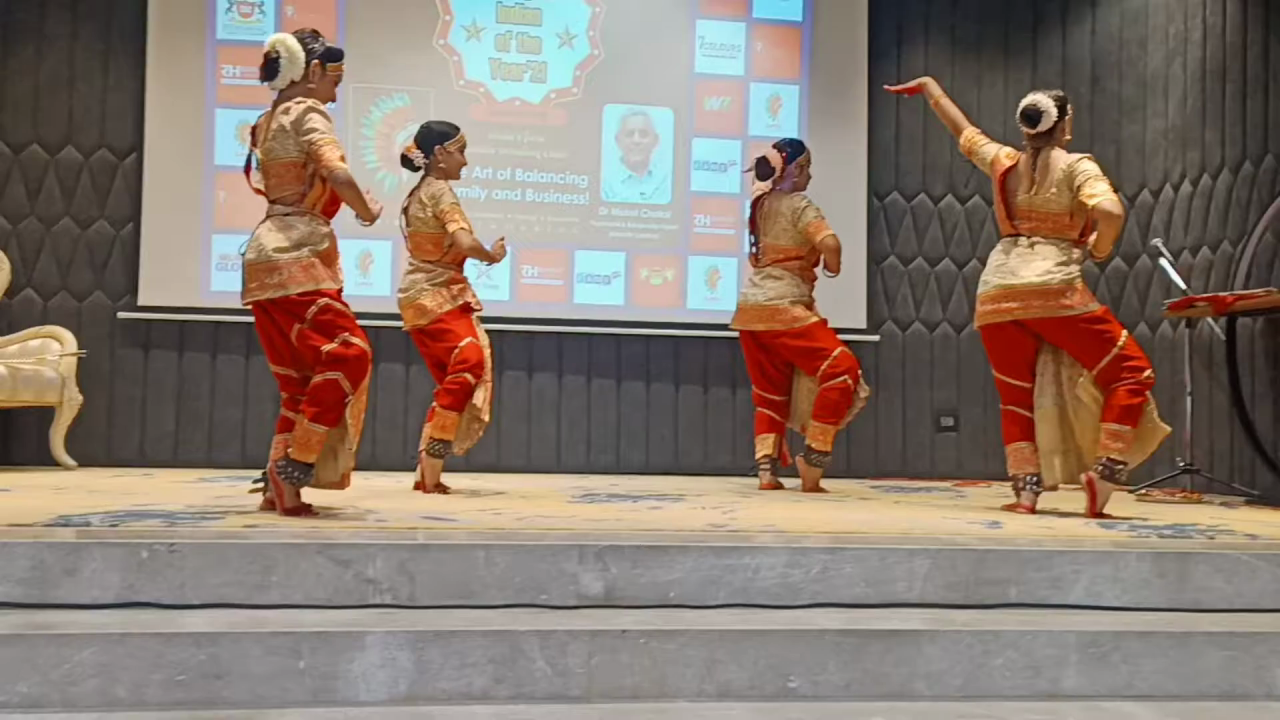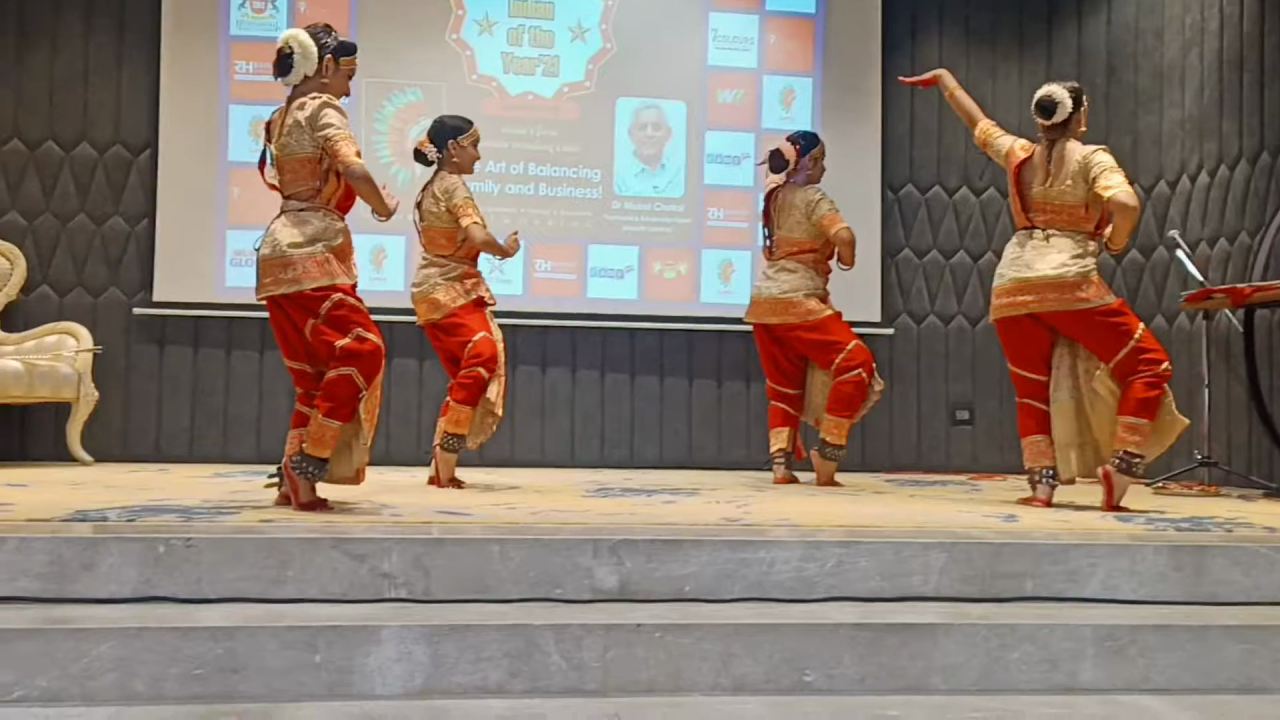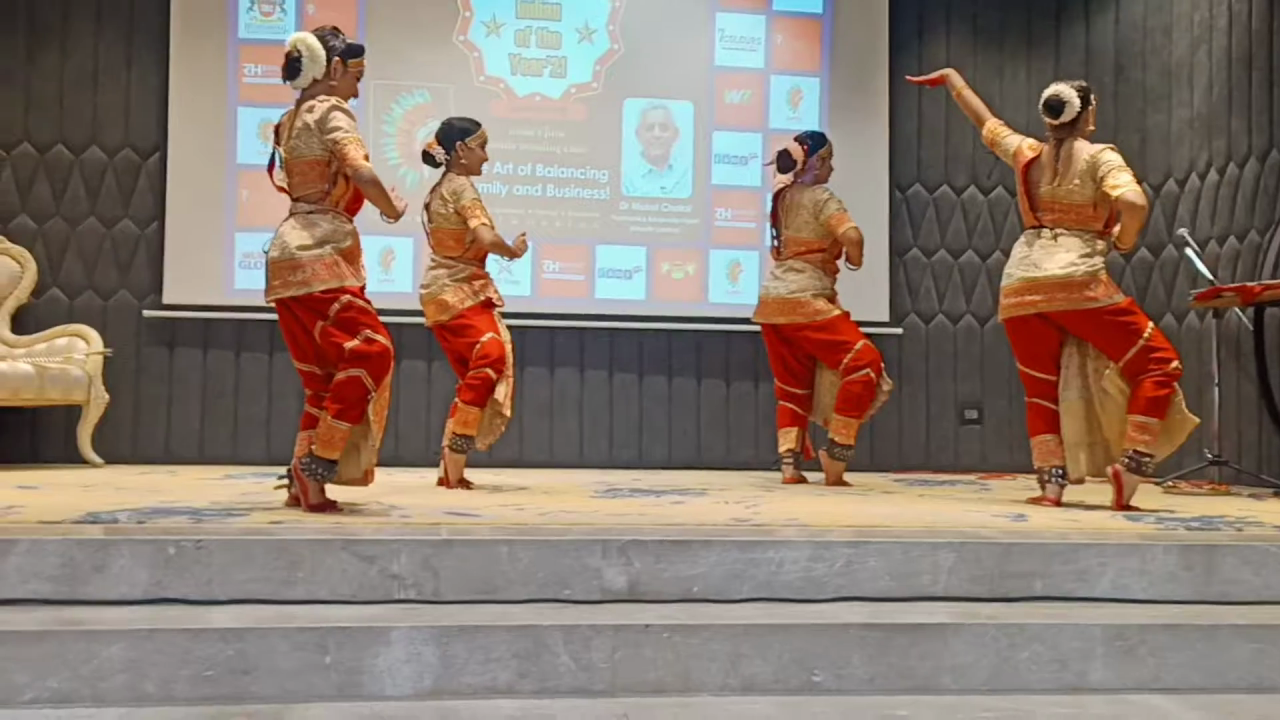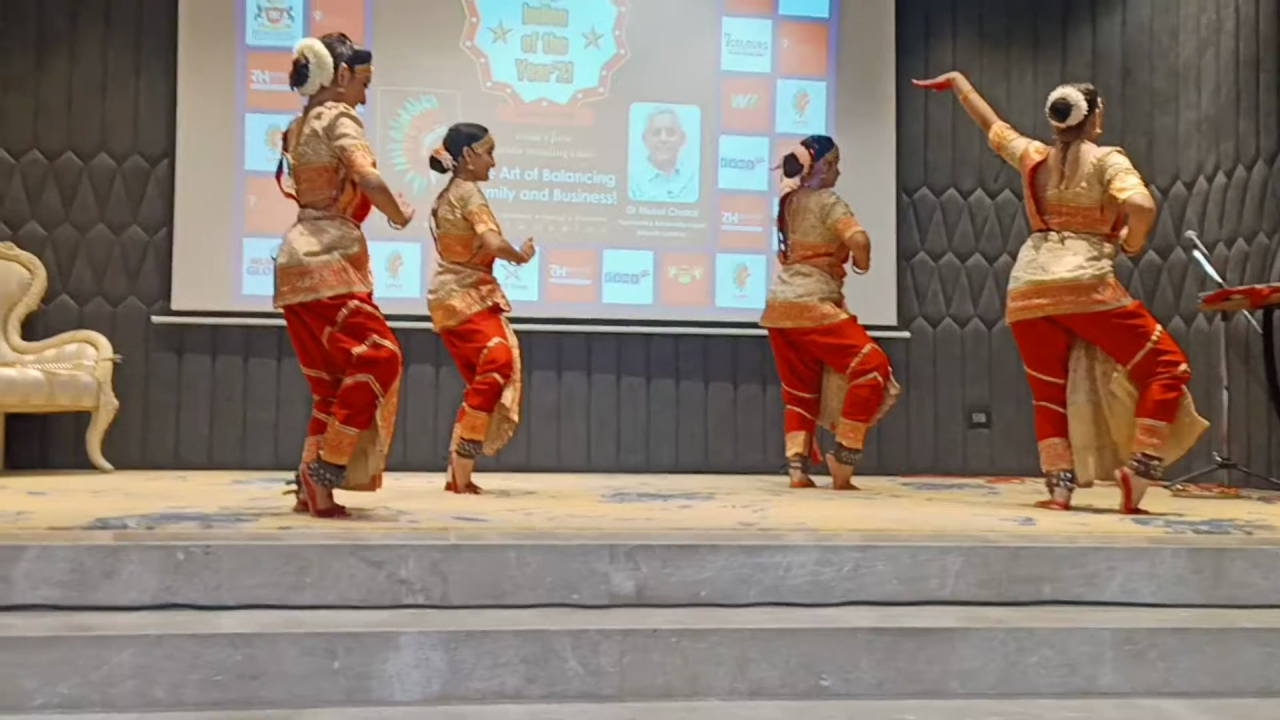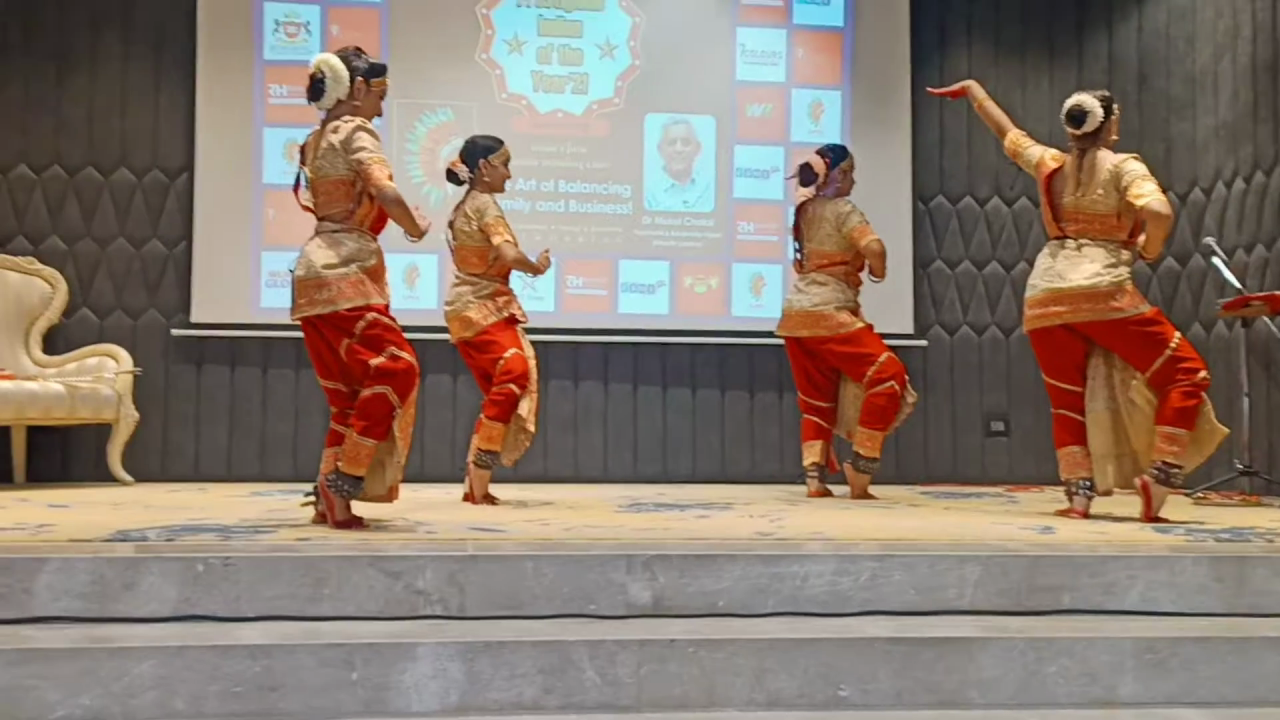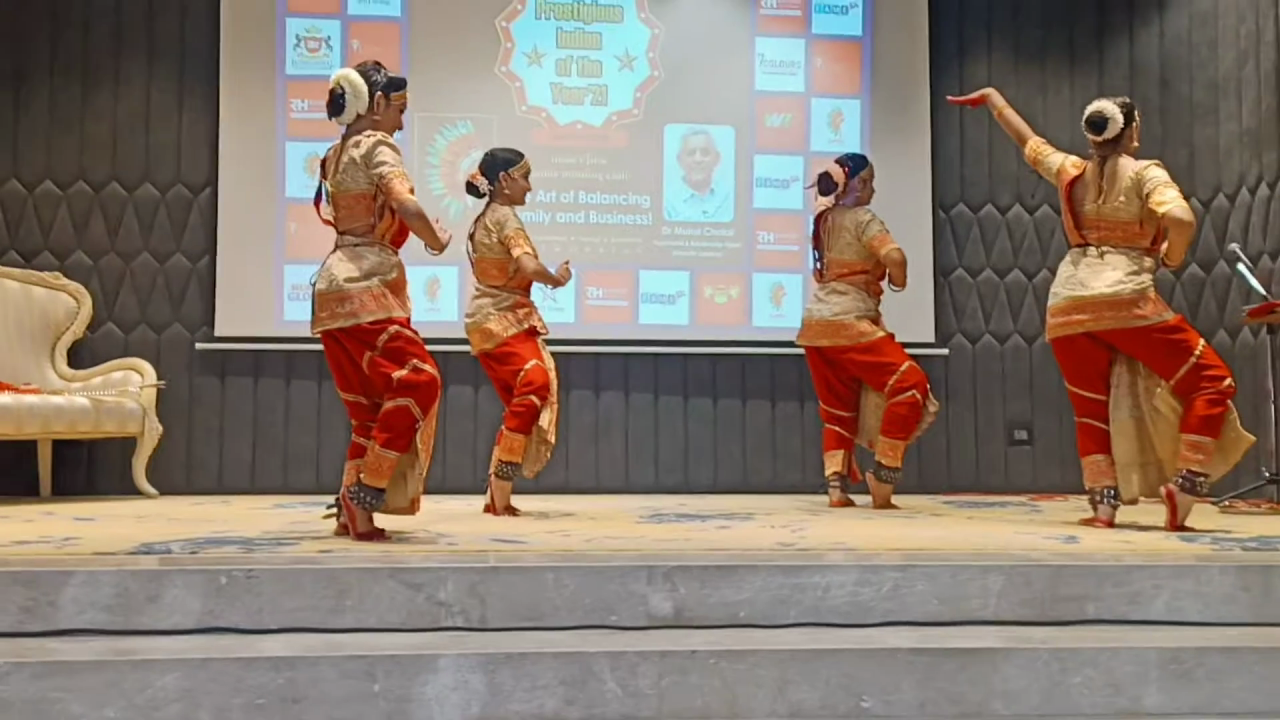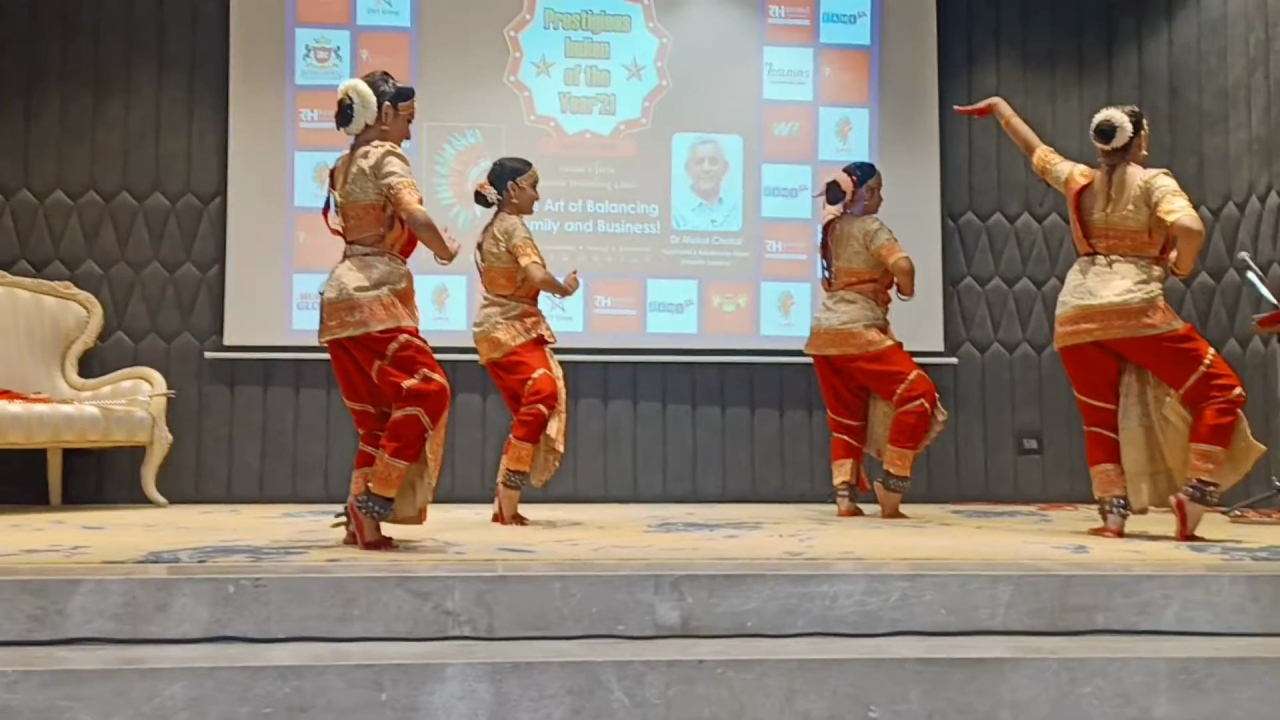
dt=0.1s
person 1, frame 1
left shoulder: (269, 121)
right shoulder: (308, 113)
right elbow: (336, 173)
right wrist: (368, 211)
left hip: (268, 255)
right hip: (296, 258)
left knee: (302, 375)
right knee: (347, 356)
left ankle: (279, 482)
right ankle: (291, 470)
person 1, frame 2
left shoulder: (282, 117)
right shoulder: (322, 108)
right elbow: (352, 168)
right wrist: (384, 206)
left hip: (283, 252)
right hip: (311, 253)
left knee: (317, 372)
right knee: (360, 352)
left ankle: (294, 477)
right ankle: (305, 465)
person 1, frame 3
left shoulder: (292, 118)
right shoulder: (331, 111)
right elbow: (360, 171)
right wrist: (392, 208)
left hip: (291, 255)
right hip: (319, 256)
left knee: (326, 374)
right knee: (370, 354)
left ankle: (303, 480)
right ankle: (315, 466)
person 1, frame 4
left shoulder: (300, 125)
right shoulder: (339, 118)
right elbow: (368, 178)
right wrist: (399, 214)
left hip: (300, 260)
right hip: (327, 261)
left knee: (334, 379)
right knee: (377, 359)
left ankle: (312, 485)
right ankle: (324, 471)
person 1, frame 5
left shoulder: (318, 138)
right shoulder: (356, 131)
right elbow: (384, 191)
right wrist: (417, 227)
left hip: (316, 272)
right hip: (344, 274)
left knee: (350, 391)
right knee: (395, 370)
left ankle: (329, 495)
right ankle: (341, 483)
person 1, frame 6
left shoulder: (337, 153)
right shoulder: (377, 145)
right elbow: (406, 206)
right wrist: (437, 240)
left hip: (337, 286)
right hip: (365, 287)
left knee: (372, 404)
right knee: (417, 383)
left ankle: (352, 508)
right ankle: (364, 495)
person 1, frame 7
left shoulder: (345, 164)
right shoulder: (385, 156)
right elbow: (415, 215)
right wrist: (445, 250)
left hip: (344, 297)
right hip: (374, 297)
left knee: (379, 413)
right knee: (427, 391)
left ankle: (360, 516)
right ankle: (372, 504)
person 2, frame 1
left shoulder: (1002, 162)
right shoulder: (1077, 166)
left elbow: (962, 129)
right elbow: (1112, 212)
left wrist: (928, 85)
right wrist: (1100, 249)
left hip: (996, 294)
right hip: (1054, 290)
left knee: (1016, 397)
right knee: (1132, 373)
left ankle: (1026, 490)
right ankle: (1104, 472)
person 2, frame 2
left shoulder: (1017, 154)
right shoulder: (1092, 158)
left elbow: (977, 121)
right elbow: (1127, 204)
left wrist: (942, 77)
right wrist: (1115, 241)
left hip: (1012, 287)
right hip: (1070, 283)
left knee: (1032, 390)
right knee: (1149, 366)
left ankle: (1042, 484)
right ankle: (1120, 465)
person 2, frame 3
left shoulder: (1025, 153)
right shoulder: (1100, 157)
left elbow: (984, 120)
right elbow: (1134, 203)
left wrist: (951, 77)
right wrist: (1124, 240)
left hip: (1020, 287)
right hip: (1078, 283)
left knee: (1041, 390)
right knee: (1159, 365)
left ankle: (1051, 483)
right ankle: (1130, 464)
person 2, frame 4
left shoulder: (1032, 156)
right shoulder: (1107, 160)
left elbow: (990, 123)
right elbow: (1142, 206)
left wrist: (957, 81)
right wrist: (1131, 243)
left hip: (1027, 290)
right hip: (1086, 285)
left knee: (1049, 394)
right knee: (1167, 368)
left ankle: (1059, 487)
right ankle: (1139, 468)
person 2, frame 5
left shoulder: (1048, 164)
right shoulder: (1123, 166)
left elbow: (1006, 130)
right elbow: (1159, 212)
left wrist: (972, 88)
right wrist: (1149, 250)
left hip: (1044, 296)
right hip: (1103, 293)
left knee: (1068, 401)
right knee: (1186, 375)
left ankle: (1079, 494)
right ankle: (1159, 475)
person 2, frame 6
left shoulder: (1069, 171)
right shoulder: (1145, 173)
left elbow: (1026, 138)
right elbow: (1181, 219)
left wrist: (991, 96)
right wrist: (1172, 257)
left hip: (1067, 305)
right hip: (1126, 300)
left knee: (1091, 409)
right knee: (1212, 383)
left ankle: (1103, 504)
right ankle: (1184, 485)
person 2, frame 7
left shoulder: (1077, 180)
right shoulder: (1154, 182)
left elbow: (1035, 148)
right elbow: (1190, 228)
left wrist: (999, 106)
right wrist: (1181, 266)
left hip: (1076, 316)
right hip: (1135, 310)
left knee: (1100, 419)
right knee: (1221, 392)
left ankle: (1113, 514)
right ankle: (1193, 495)
person 3, frame 1
left shoulder: (417, 193)
right shoulder: (440, 191)
right elbow: (466, 243)
right wrist: (492, 255)
left hip: (423, 297)
right hip: (436, 297)
left knee: (453, 377)
right knee: (468, 363)
left ankle: (427, 470)
right ankle: (431, 469)
person 3, frame 2
left shoulder: (430, 187)
right shoulder: (453, 185)
right elbow: (479, 237)
right wrist: (506, 249)
left hip: (436, 291)
right hip: (450, 292)
left knee: (468, 372)
right knee: (481, 357)
left ankle: (442, 465)
right ankle: (445, 463)
person 3, frame 3
left shoulder: (439, 189)
right shoulder: (461, 186)
right elbow: (487, 238)
right wrist: (514, 251)
left hip: (445, 292)
right hip: (458, 292)
left knee: (476, 373)
right knee: (490, 358)
left ankle: (451, 467)
right ankle: (454, 464)
person 3, frame 4
left shoulder: (446, 195)
right shoulder: (468, 192)
right elbow: (494, 244)
right wrist: (521, 256)
left hip: (453, 298)
right hip: (465, 297)
left knee: (484, 378)
right knee: (497, 363)
left ankle: (459, 471)
right ankle: (462, 468)
person 3, frame 5
left shoulder: (463, 206)
right shoulder: (484, 204)
right elbow: (510, 255)
right wrist: (538, 267)
left hip: (469, 308)
right hip: (483, 309)
left knee: (500, 389)
right knee: (513, 376)
left ankle: (476, 482)
right ankle: (479, 481)
person 3, frame 6
left shoulder: (483, 219)
right shoulder: (504, 216)
right elbow: (530, 268)
right wrist: (558, 279)
left hip: (490, 321)
right hip: (503, 321)
left knee: (521, 401)
right knee: (534, 386)
left ankle: (498, 493)
right ankle: (501, 491)
person 3, frame 7
left shoulder: (492, 228)
right shoulder: (513, 226)
right elbow: (538, 276)
right wrist: (565, 288)
left hip: (498, 330)
right hip: (511, 330)
left knee: (531, 408)
right knee: (542, 394)
left ankle: (505, 502)
right ankle: (509, 500)
person 4, frame 1
left shoulder: (761, 204)
right shoulder: (799, 204)
right elbow: (830, 243)
right wrist: (833, 266)
left hip: (750, 308)
right hip: (784, 307)
left knee: (770, 391)
right knee: (842, 371)
left ankle: (767, 471)
right ankle: (812, 463)
person 4, frame 2
left shoulder: (775, 196)
right shoulder: (813, 196)
right elbow: (844, 236)
right wrist: (847, 259)
left hip: (764, 301)
right hip: (798, 300)
left knee: (784, 385)
right knee: (857, 364)
left ankle: (781, 466)
right ankle: (827, 459)
person 4, frame 3
left shoulder: (783, 197)
right shoulder: (821, 197)
right elbow: (852, 236)
right wrist: (855, 259)
left hip: (772, 300)
right hip: (806, 300)
left knee: (792, 385)
right knee: (865, 363)
left ankle: (790, 465)
right ankle: (835, 458)
person 4, frame 4
left shoulder: (790, 201)
right shoulder: (827, 201)
right elbow: (859, 240)
right wrist: (862, 263)
left hip: (780, 304)
right hip: (813, 304)
left knee: (800, 389)
right knee: (872, 367)
left ankle: (797, 469)
right ankle: (843, 462)
person 4, frame 5
left shoulder: (806, 210)
right shoulder: (843, 210)
right elbow: (875, 248)
right wrist: (878, 272)
left hip: (796, 312)
right hip: (829, 313)
left knee: (816, 398)
right knee: (889, 376)
left ankle: (815, 478)
right ankle: (860, 470)
person 4, frame 6
left shoulder: (825, 219)
right shoulder: (862, 219)
right elbow: (894, 257)
right wrist: (898, 280)
left hip: (816, 321)
right hip: (850, 322)
left knee: (838, 408)
right knee: (911, 385)
left ankle: (836, 488)
right ankle: (882, 481)
person 4, frame 7
left shoulder: (833, 228)
right shoulder: (870, 227)
right elbow: (903, 266)
right wrist: (906, 289)
left hip: (824, 332)
right hip: (857, 331)
left knee: (846, 418)
right knee: (919, 395)
left ankle: (845, 497)
right ankle: (891, 490)
